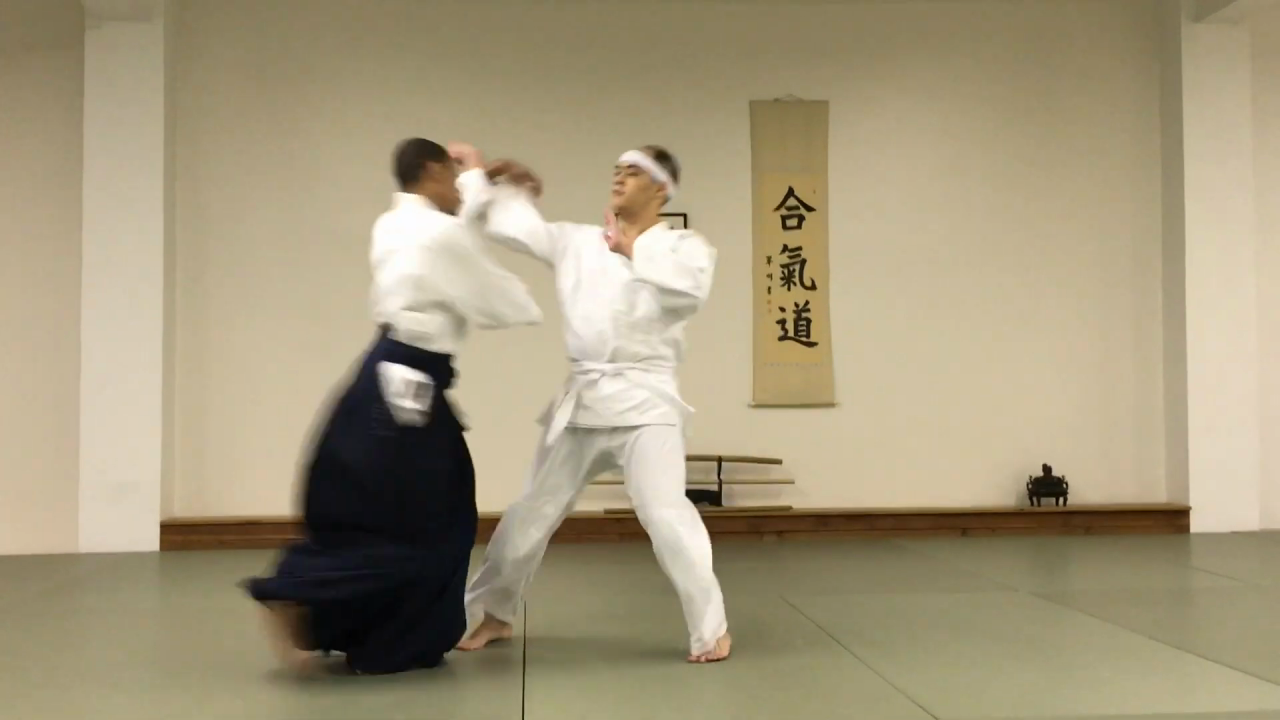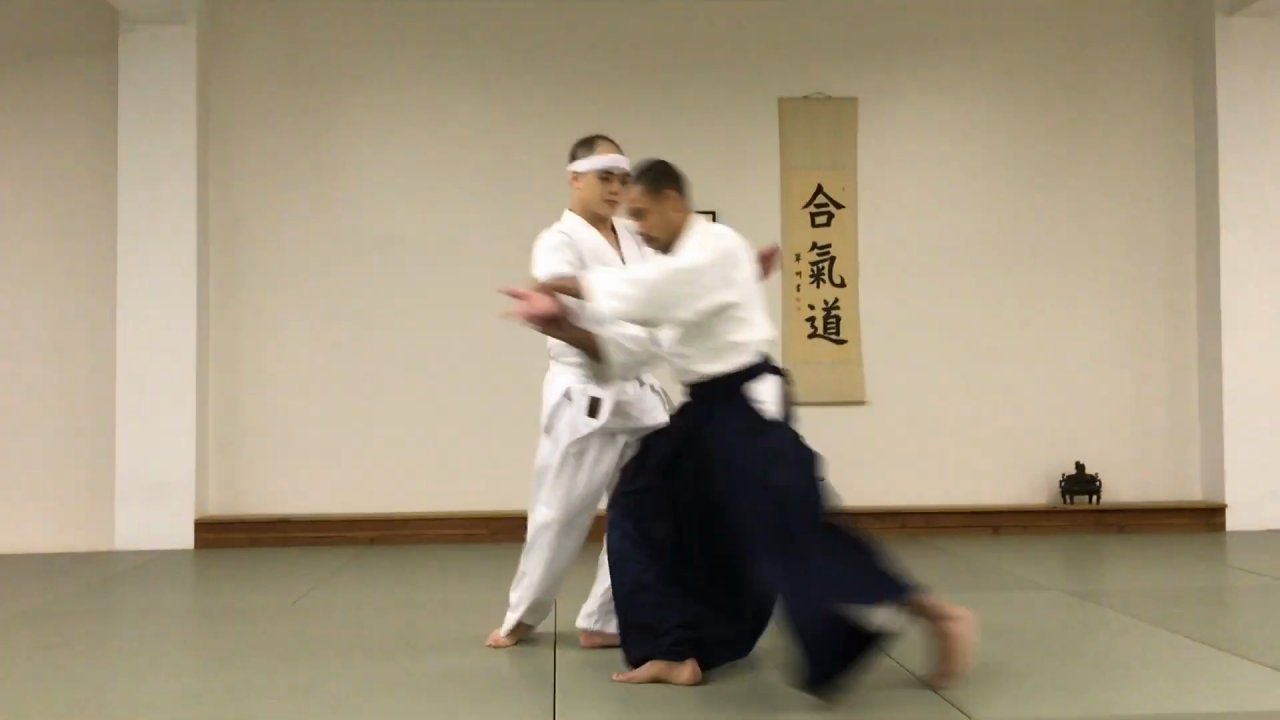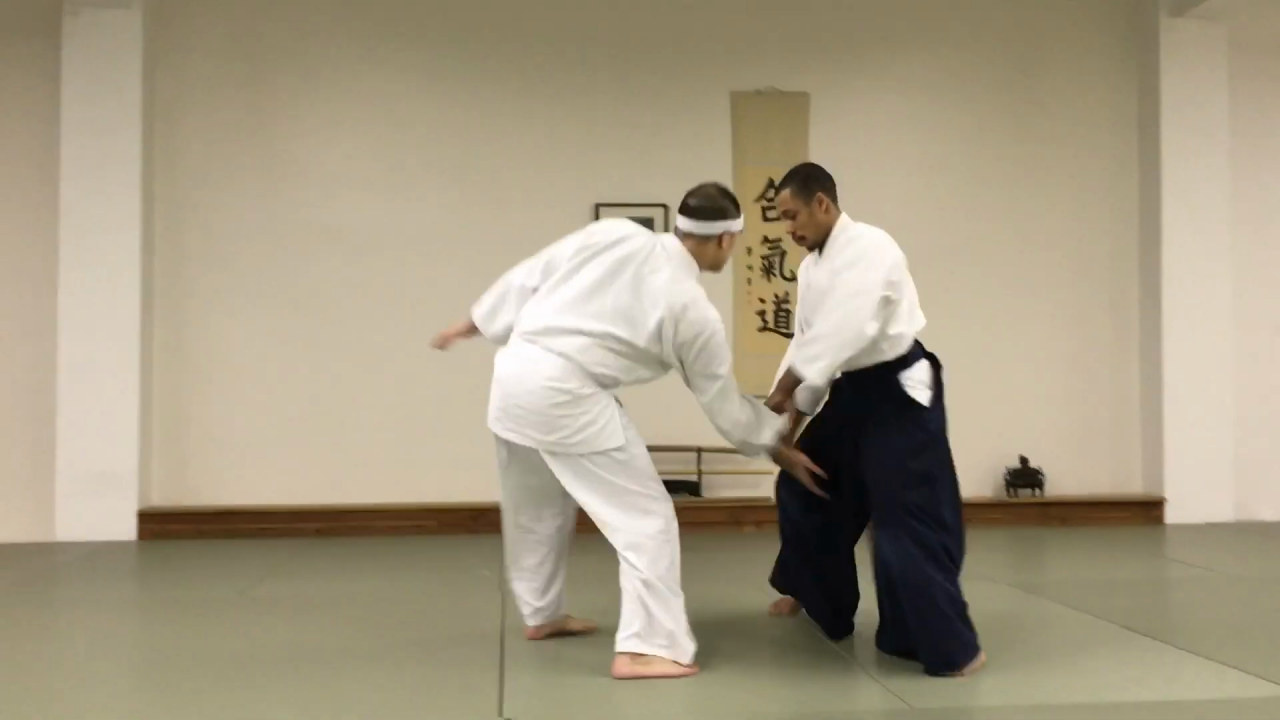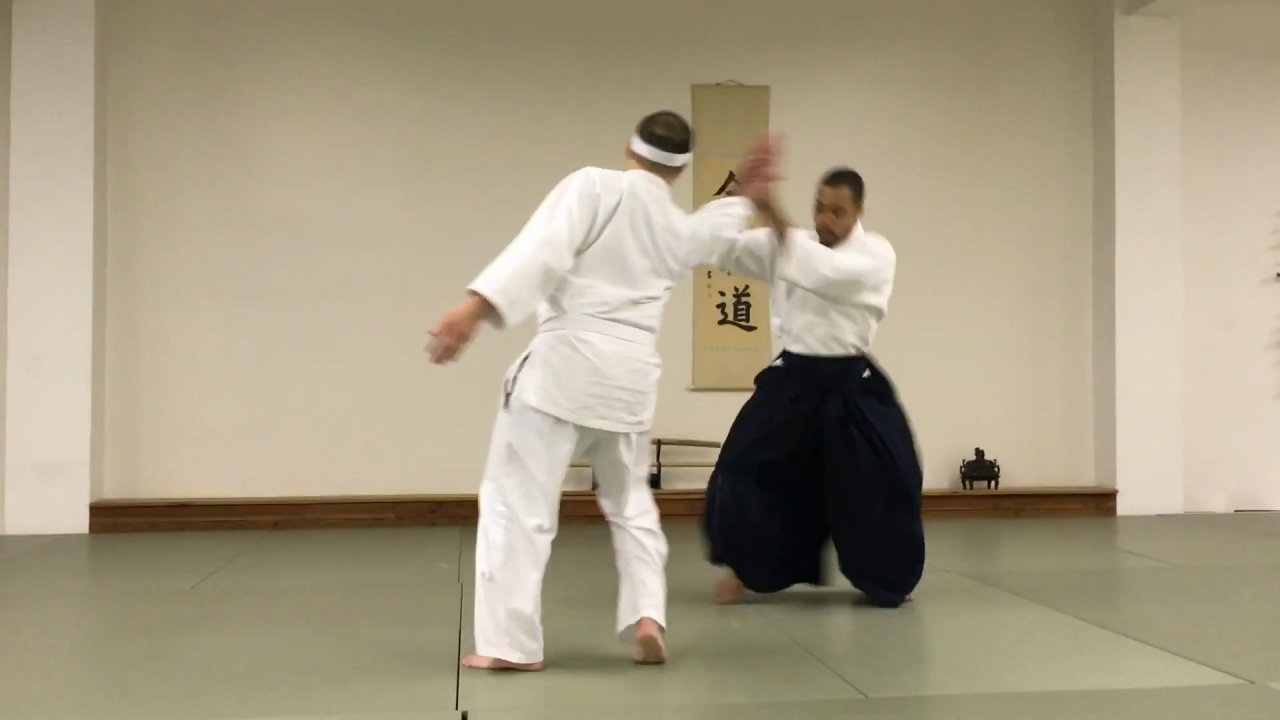
dt=0.5s
person 1, frame 1
left shoulder: (681, 245)
right shoulder: (577, 240)
left elbow: (683, 290)
right elbow: (503, 221)
left wrist: (631, 252)
right wrist: (490, 182)
left hip: (643, 401)
right hip: (580, 399)
left knee: (667, 517)
right knee: (533, 512)
left ankle: (710, 631)
right ankle: (494, 614)
person 1, frame 2
left shoulder: (637, 237)
right shoulder: (557, 244)
right wrist: (585, 340)
left hip: (639, 396)
right hip: (582, 396)
right knee: (559, 514)
left ankle: (601, 622)
right ankle: (523, 617)
person 1, frame 3
left shoulder: (621, 236)
right shoulder: (695, 314)
left elbow: (529, 278)
right elbow: (724, 405)
left wrist: (473, 323)
right wrist: (777, 447)
left hip: (519, 375)
right hip: (566, 400)
left knee: (536, 508)
right knee: (643, 517)
left ankle: (541, 614)
right ankle: (644, 649)
person 1, frame 4
left shoulder: (594, 185)
right shoulder: (680, 231)
left elbow: (540, 251)
right elbow: (713, 232)
left wrist: (473, 308)
right wrist: (747, 196)
left hip: (566, 362)
right hip: (630, 377)
left knee: (517, 501)
right knee: (630, 499)
left ankle: (511, 643)
right ankle: (647, 614)
person 2, frame 1
left shoulder: (397, 224)
right shoulder: (442, 235)
right elbow: (497, 304)
left wrist: (473, 170)
left hip: (402, 385)
right hip: (404, 387)
left knee: (436, 518)
right knee: (401, 527)
left ankle: (391, 646)
right ankle: (294, 601)
person 2, frame 2
left shoulder: (718, 249)
right shoulder: (654, 262)
left elbow: (642, 294)
left wrist: (562, 288)
right wrist: (552, 316)
left hip: (747, 405)
right hip: (706, 409)
left knee: (785, 525)
right knee: (642, 511)
left ankle: (935, 614)
right ankle: (678, 651)
person 2, frame 3
left shoulder: (866, 246)
right shoulder: (811, 268)
left elbow: (843, 330)
right elbow: (811, 344)
left wrist: (782, 389)
right wrist: (794, 416)
left hip: (899, 389)
right hip: (853, 391)
left knee: (911, 511)
right knee: (810, 487)
left ankle: (950, 646)
right ankle: (818, 597)
person 2, frame 4
left shoulder: (876, 252)
right shoulder: (791, 241)
left elbow: (820, 271)
right elbow: (730, 253)
left wrist: (771, 211)
left hip: (850, 381)
right hip: (793, 377)
left knee: (880, 481)
right knee: (746, 466)
left ankle: (881, 576)
right ankle: (758, 569)
